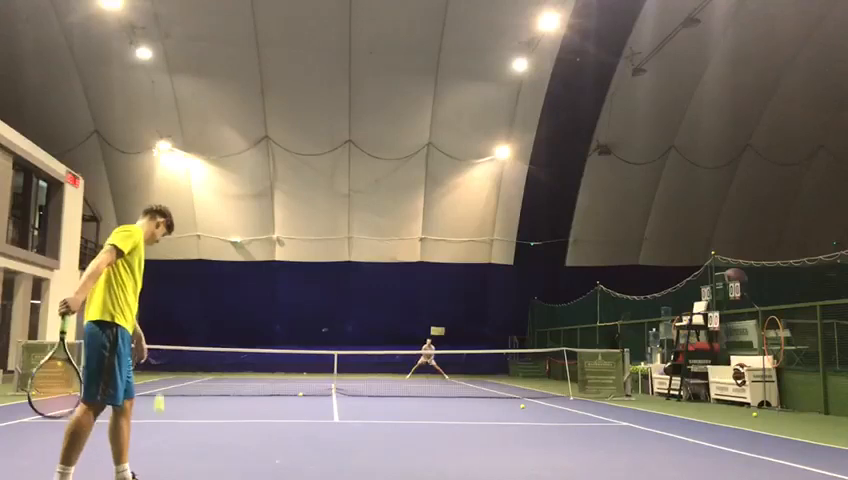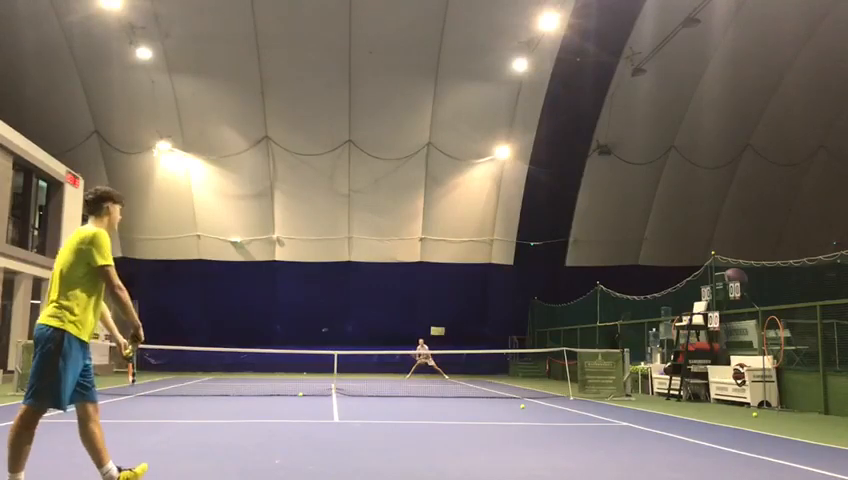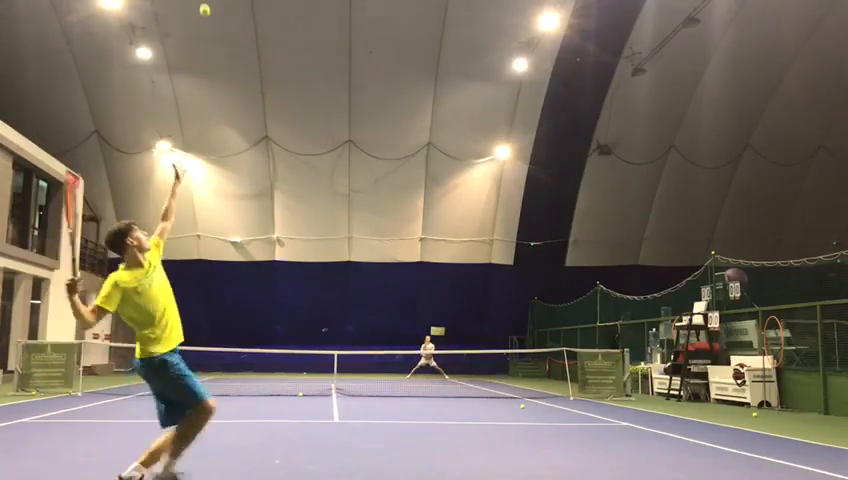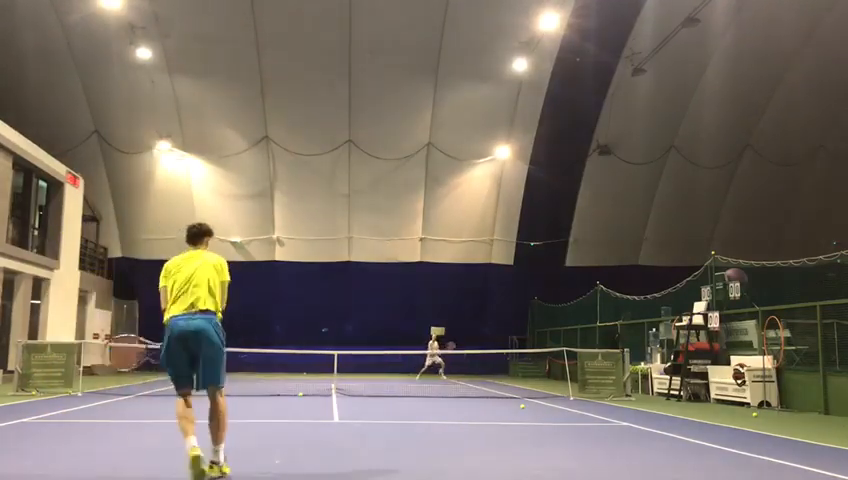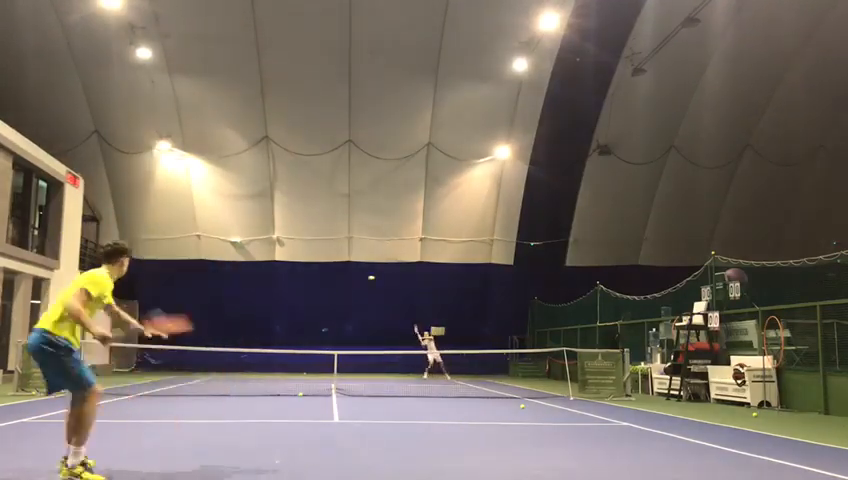
dt=1s
person 1, frame 1
left shoulder: (134, 244)
right shoulder: (130, 232)
right elbow: (101, 261)
left wrist: (139, 337)
right wrist: (78, 294)
left hip: (116, 330)
right hip: (108, 327)
left knee: (124, 403)
right knee: (93, 404)
person 1, frame 2
left shoulder: (87, 238)
right shoulder: (95, 236)
left elbow: (97, 298)
right elbow: (114, 288)
left wrist: (117, 336)
right wrist: (136, 324)
left hip: (76, 338)
right hip: (61, 333)
left knee: (89, 409)
right knee: (35, 408)
person 1, frame 3
left shoulder: (151, 259)
right shoulder: (118, 282)
left elbow: (166, 221)
right elbow: (88, 321)
left wrist: (176, 185)
right wrist: (73, 296)
left hip: (168, 355)
right hip: (157, 358)
left knee: (183, 425)
right knee: (205, 407)
person 1, frame 4
left shoulder: (170, 264)
right shoulder: (217, 261)
left elbow: (164, 304)
right elbow: (222, 300)
left hip: (175, 325)
right hip: (206, 323)
left knee: (183, 394)
right knee: (216, 393)
left ankle: (193, 447)
person 1, frame 5
left shoulder: (105, 283)
right shoulder: (98, 279)
left elbow: (114, 311)
right elbow: (72, 305)
left wrist: (142, 327)
right wrist: (94, 329)
left hip: (46, 340)
right hip: (51, 339)
left knee: (82, 394)
right knee: (92, 393)
left ankle: (71, 455)
